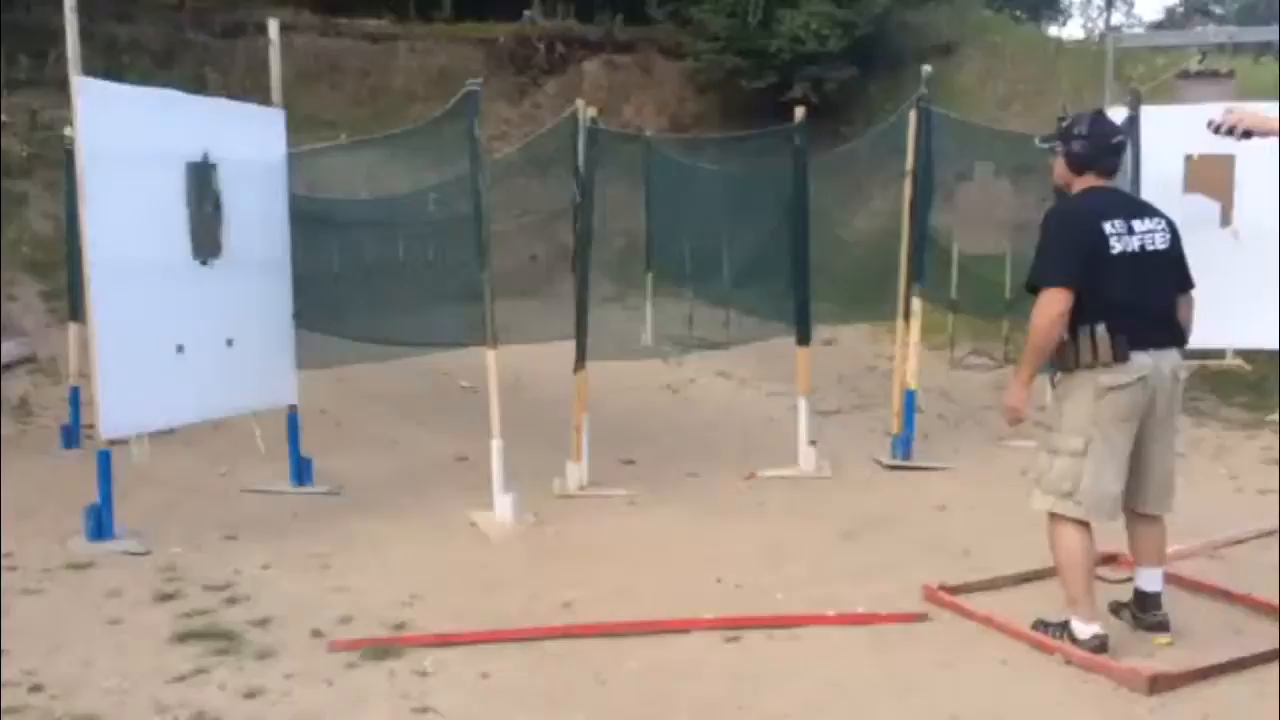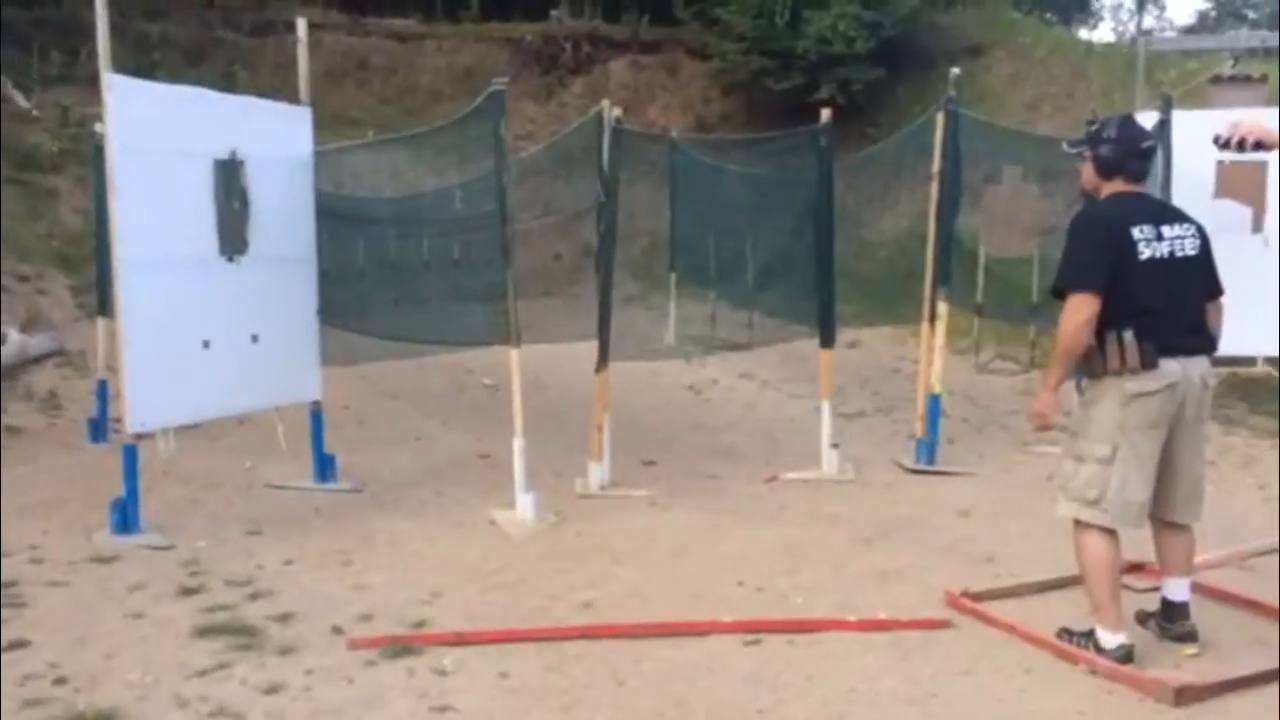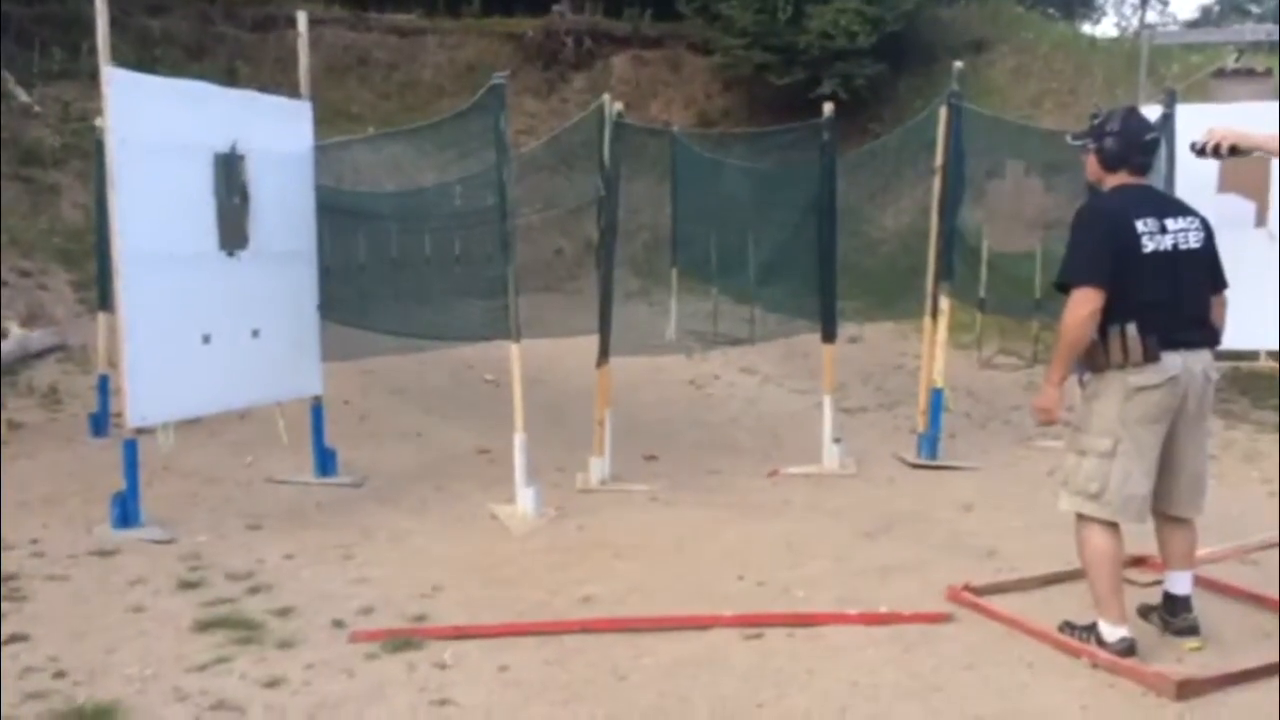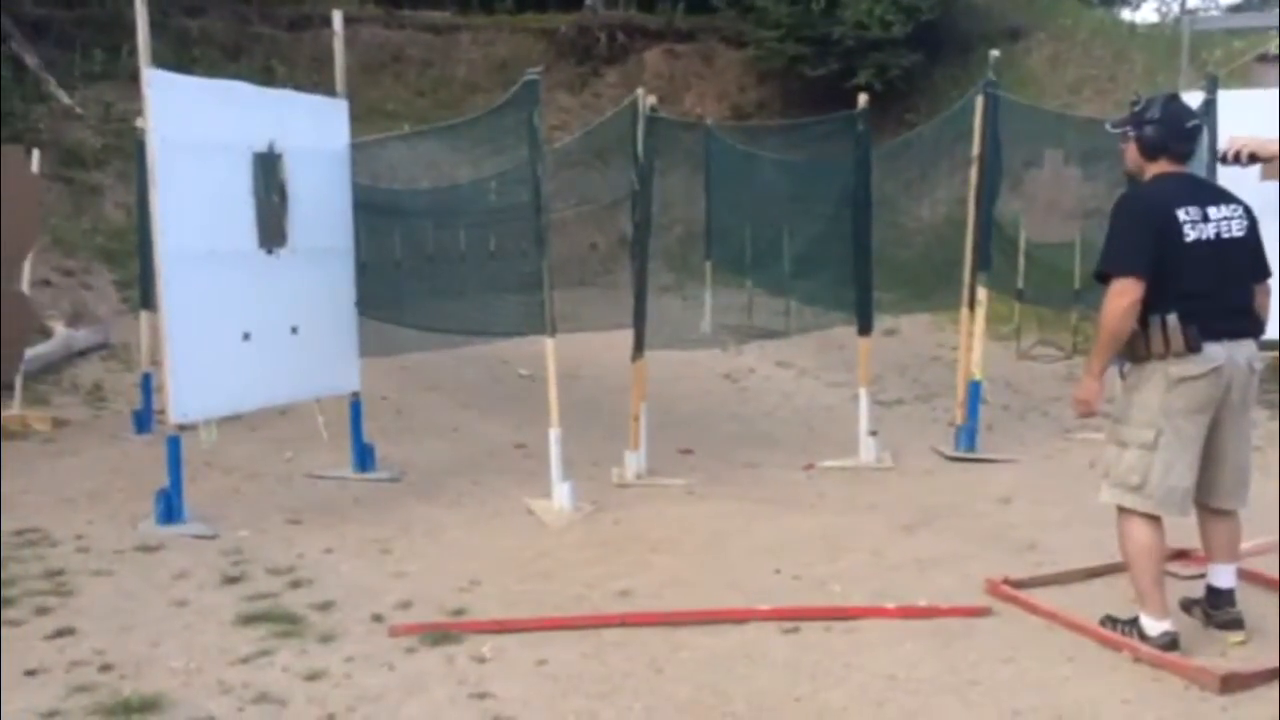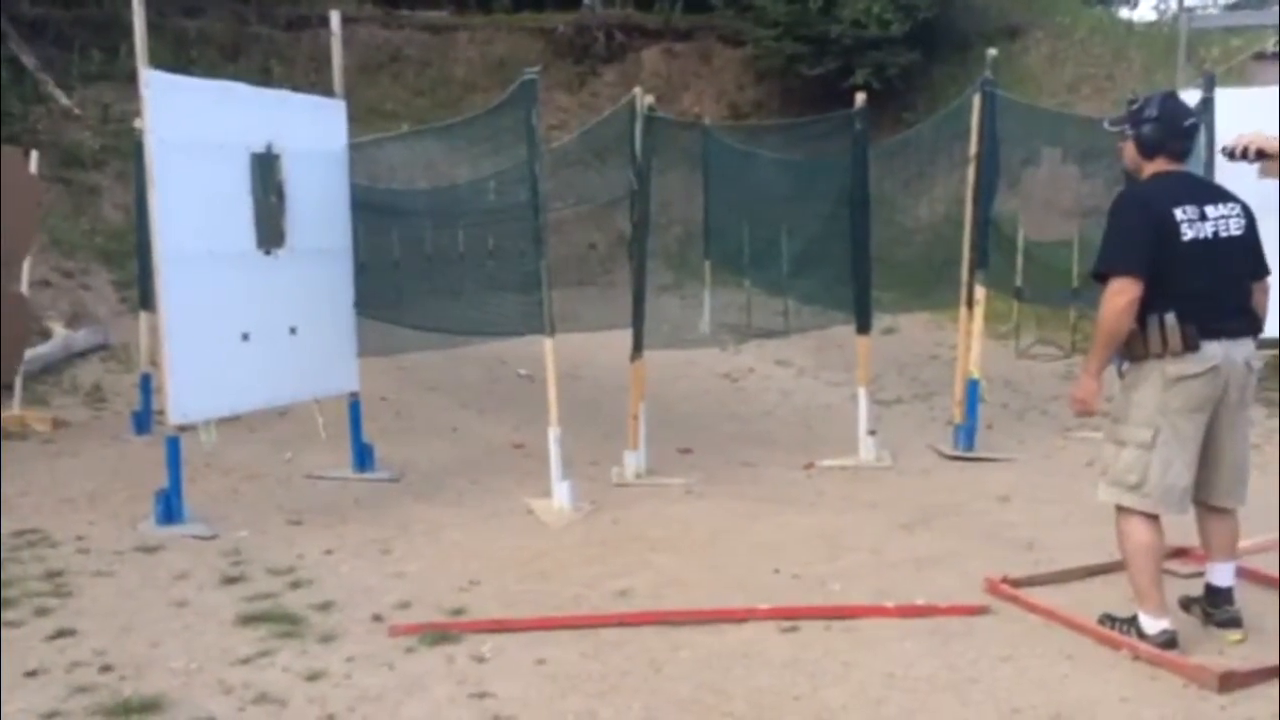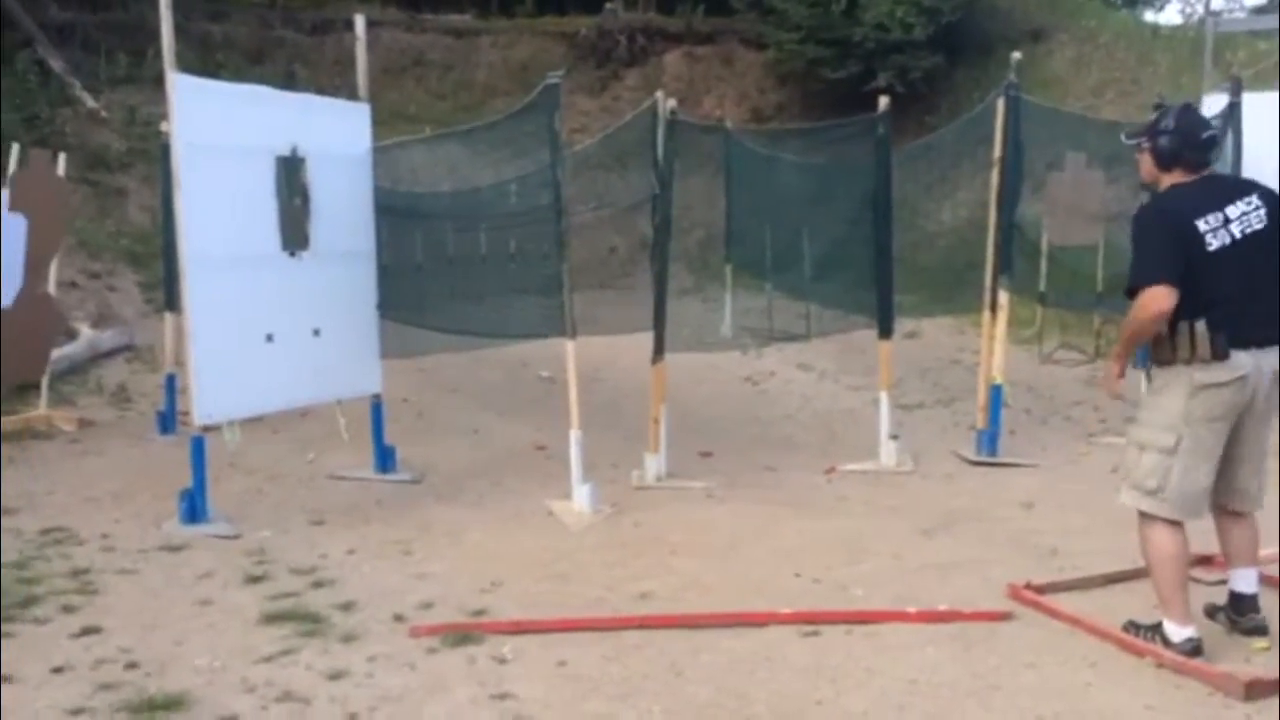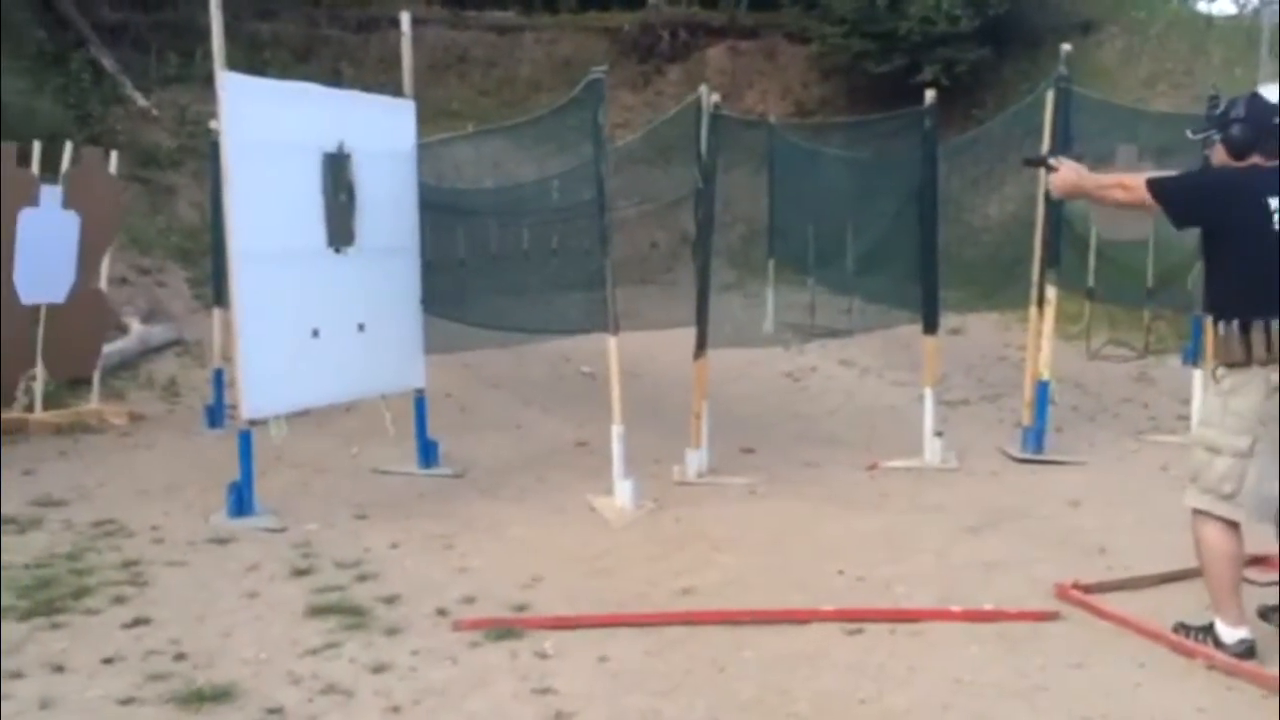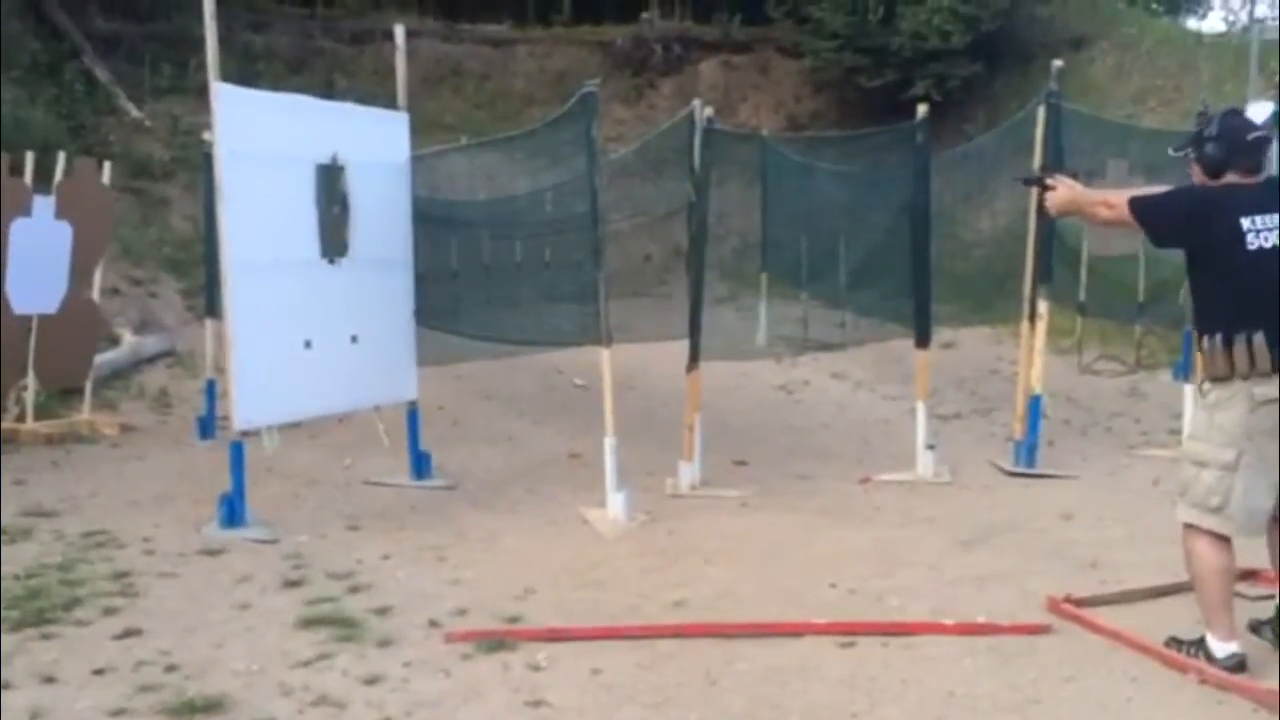
dt=0.7s
person 1, frame 1
left shoulder: (1070, 216)
right shoulder: (1157, 219)
left elbow: (1055, 307)
right elbow: (1184, 305)
left wrist: (1021, 379)
left hip: (1104, 372)
right hip: (1162, 367)
left knee: (1068, 503)
right knee: (1146, 497)
left ankle: (1084, 626)
right ankle: (1149, 603)
person 1, frame 2
left shoulder: (1098, 220)
right shoulder: (1186, 224)
left elbow: (1082, 314)
right elbow: (1213, 310)
left wrist: (1049, 386)
left hip: (1131, 379)
right hip: (1191, 374)
left knee: (1093, 510)
right knee: (1174, 505)
left ankle: (1109, 636)
right ankle: (1176, 613)
person 1, frame 3
left shoulder: (1101, 213)
right shoulder: (1189, 217)
left elbow: (1087, 307)
right elbow: (1217, 304)
left wrist: (1053, 380)
left hip: (1134, 373)
right hip: (1194, 368)
left knee: (1095, 504)
right knee: (1176, 500)
left ankle: (1111, 630)
right ankle: (1178, 607)
person 1, frame 4
left shoulder: (1142, 203)
right shoulder: (1232, 205)
left elbow: (1126, 298)
right elbow: (1260, 294)
left wrist: (1094, 373)
left hip: (1175, 365)
right hip: (1237, 359)
left knee: (1137, 498)
right knee: (1220, 493)
left ankle: (1154, 624)
right ankle: (1221, 601)
person 1, frame 5
left shoulder: (1139, 202)
right shoulder: (1230, 204)
left elbow: (1124, 296)
right elbow: (1259, 292)
left wrist: (1091, 372)
left hip: (1173, 364)
right hip: (1235, 358)
left knee: (1135, 497)
right knee: (1217, 492)
left ankle: (1152, 622)
right ankle: (1220, 600)
person 1, frame 6
left shoulder: (1161, 214)
left elbow: (1158, 303)
left wrist: (1118, 356)
left hip: (1197, 371)
left knee: (1158, 503)
left ankle: (1177, 630)
person 1, frame 7
left shoulder: (1226, 187)
left elbow: (1131, 193)
right elbow: (1159, 184)
left wrist: (1079, 183)
right wrist: (1091, 177)
left knee: (1215, 502)
left ankle: (1230, 631)
person 1, frame 8
left shoulder: (1205, 206)
left elbow: (1116, 211)
left wrist: (1074, 199)
right wrist: (1086, 193)
left knee: (1205, 516)
left ankle: (1221, 645)
